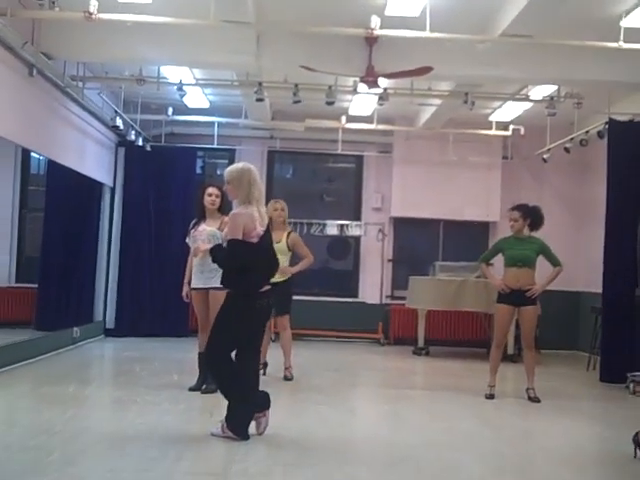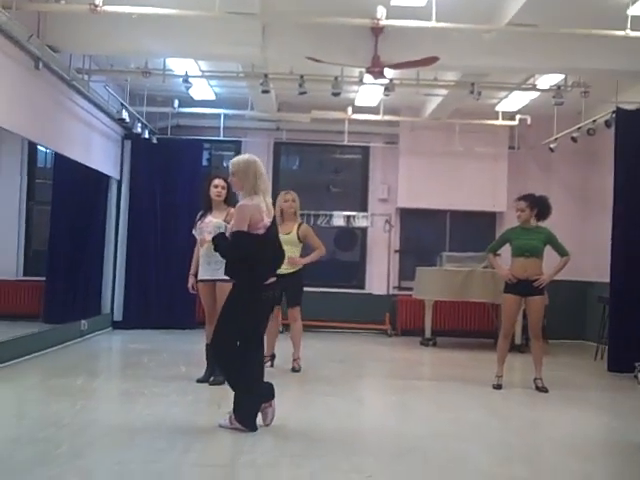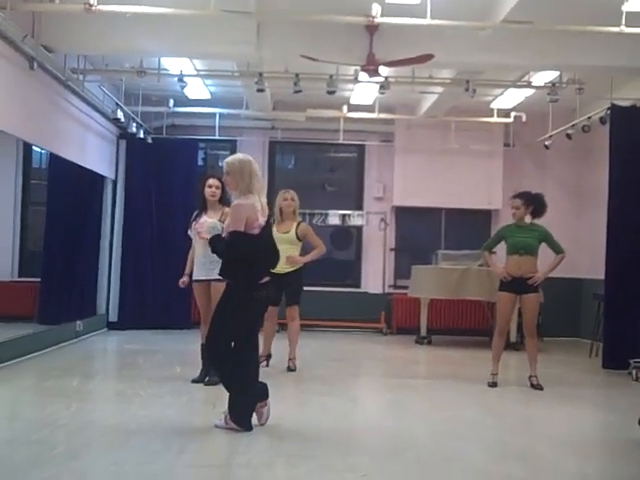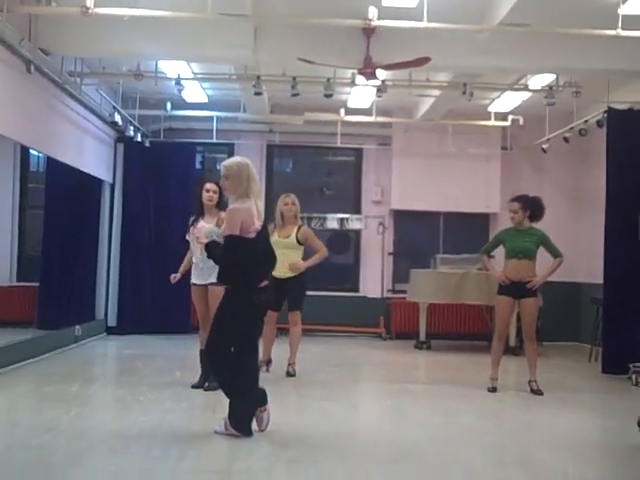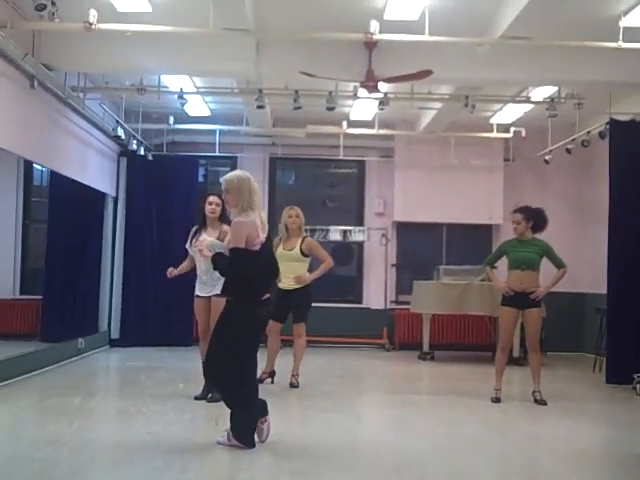
dt=0.2s
person 1, frame 1
left shoulder: (239, 215)
right shoulder: (260, 214)
left elbow: (231, 259)
right elbow: (270, 261)
left wrist: (215, 249)
left hip: (243, 297)
right hip: (261, 296)
left knee: (216, 352)
right knee: (247, 356)
left ankle: (254, 406)
right ankle: (238, 422)
person 1, frame 2
left shoulder: (245, 206)
right shoulder: (266, 206)
left elbow: (234, 251)
left wrist: (218, 237)
left hip: (249, 289)
right hip: (266, 287)
left knee: (223, 344)
right knee: (251, 347)
left ankle: (260, 397)
right ankle: (246, 413)
person 1, frame 3
left shoulder: (240, 206)
right shoulder: (260, 206)
left elbow: (230, 251)
left wrist: (214, 239)
left hip: (242, 288)
right hip: (260, 287)
left knee: (217, 344)
right knee: (245, 347)
left ankle: (254, 397)
right ankle: (241, 413)
person 1, frame 4
left shoulder: (236, 210)
right shoulder: (256, 210)
left elbow: (228, 255)
left wrist: (209, 244)
left hip: (241, 293)
right hip: (258, 291)
left knee: (217, 350)
right knee: (244, 352)
left ankle: (254, 403)
right ankle: (241, 418)
person 1, frame 5
left shoulder: (241, 223)
right shoulder: (259, 221)
left elbow: (233, 268)
left wrist: (215, 257)
left hip: (243, 305)
right hip: (259, 303)
left knee: (217, 361)
right knee: (244, 363)
left ankle: (254, 414)
right ankle: (244, 430)
person 2, frame 1
left shoulder: (225, 222)
right shoulder: (195, 224)
right elbow: (191, 255)
right wrist: (186, 282)
left hip: (219, 280)
right hip: (198, 280)
right knee: (202, 327)
left ankle: (214, 376)
right ankle: (202, 375)
person 2, frame 2
left shoulder: (232, 214)
right shoulder: (202, 216)
right elbow: (198, 246)
right wrist: (192, 274)
left hip: (225, 271)
right hip: (205, 272)
right knee: (210, 319)
left ankle: (222, 368)
right ankle: (210, 366)
person 2, frame 3
left shoulder: (226, 213)
right shoulder: (197, 216)
right elbow: (194, 246)
right wrist: (186, 273)
left hip: (220, 271)
right hip: (200, 272)
right knee: (204, 319)
left ankle: (217, 368)
right ankle: (205, 367)
person 2, frame 4
left shoulder: (223, 218)
right shoulder: (194, 220)
right elbow: (191, 251)
right wrist: (180, 271)
left hip: (218, 275)
right hip: (198, 276)
right knee: (203, 324)
right ankle: (205, 372)
person 2, frame 5
left shoulder: (226, 231)
right shoulder: (196, 231)
right elbow: (191, 260)
right wrist: (176, 271)
left hip: (222, 286)
right hip: (201, 288)
right knee: (203, 335)
right ankle: (208, 383)
person 3, frame 1
left shoulder: (537, 244)
right shoulder: (504, 242)
left elbow: (558, 266)
right elbow: (483, 261)
left wrist: (543, 285)
right wrist: (493, 279)
left hip: (528, 295)
right hip: (506, 293)
left knee: (528, 343)
right knee: (499, 340)
left ankle: (530, 387)
right ankle: (491, 384)
person 3, frame 2
left shoulder: (544, 234)
right shoulder: (511, 232)
left elbow: (565, 256)
right elbow: (491, 251)
left wrist: (550, 275)
right wrist: (500, 269)
left hip: (535, 285)
right hip: (513, 283)
left knee: (536, 332)
right knee: (506, 331)
left ankle: (538, 377)
right ankle: (499, 374)
person 3, frame 3
left shoulder: (539, 231)
right shoulder: (506, 230)
left elbow: (560, 253)
right elbow: (486, 249)
left wrist: (545, 273)
right wrist: (495, 267)
left hip: (530, 283)
right hip: (508, 281)
left knee: (530, 330)
right knee: (501, 328)
left ankle: (533, 374)
right ankle: (494, 372)
person 3, frame 4
left shoulder: (538, 235)
right shoulder: (505, 234)
left elbow: (559, 257)
right elbow: (484, 253)
left wrist: (543, 277)
right wrist: (494, 271)
left hip: (528, 287)
right hip: (507, 285)
left knee: (529, 335)
right knee: (500, 333)
left ankle: (533, 379)
right ankle: (493, 376)
person 3, frame 5
left shoulder: (541, 246)
right shoulder: (508, 245)
left elbow: (562, 268)
right elbow: (488, 264)
left wrist: (547, 287)
right wrist: (497, 282)
left hip: (532, 297)
right hip: (510, 296)
left knee: (533, 345)
right knee: (504, 344)
left ankle: (536, 390)
right ankle: (497, 387)
person 4, frame 1
left shoulder: (291, 236)
left elbow: (309, 258)
left wrist: (293, 269)
left hip: (282, 283)
left knee: (283, 323)
left ankle: (287, 366)
right ankle: (262, 361)
person 4, frame 2
left shoulder: (302, 228)
left elbow: (320, 250)
left wrist: (304, 260)
left hip: (293, 275)
left knee: (294, 315)
right knee: (272, 314)
left ankle: (296, 357)
right ankle: (269, 353)
person 4, frame 3
left shoulder: (301, 227)
right shoulder: (271, 224)
left elbow: (321, 248)
left wrist: (303, 259)
left hip: (293, 273)
right hip: (273, 274)
left knee: (292, 314)
right knee: (269, 314)
left ankle: (292, 357)
right ankle: (265, 353)
person 4, frame 4
left shoulder: (302, 230)
right shoulder: (273, 229)
left elbow: (323, 251)
left wrist: (305, 264)
left hip: (295, 279)
right hip: (276, 278)
left knee: (294, 319)
right knee: (269, 318)
left ankle: (291, 362)
right ankle: (266, 358)
person 4, frame 5
left shoulder: (307, 242)
right shoulder: (279, 241)
left elbow: (328, 261)
left wrist: (311, 276)
left hip: (301, 291)
right hip: (282, 290)
left knee: (299, 331)
right knee: (272, 329)
left ankle: (295, 373)
right ankle: (269, 369)
